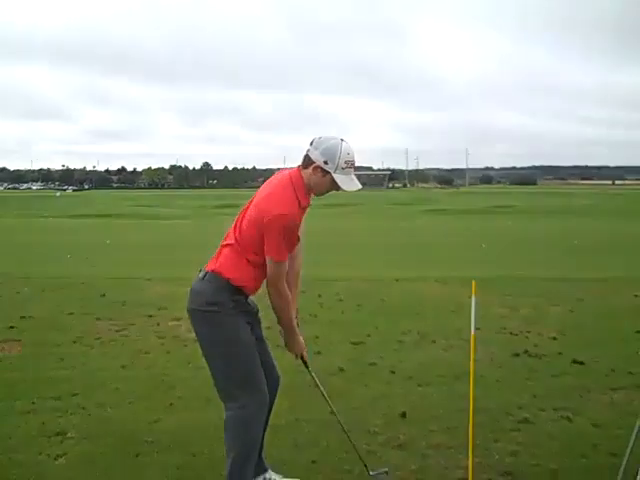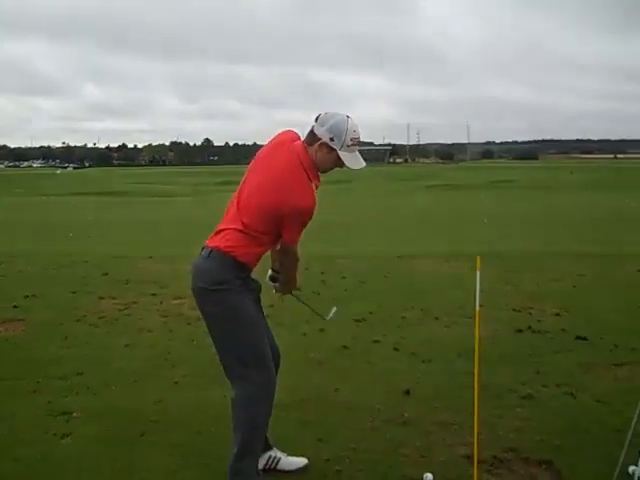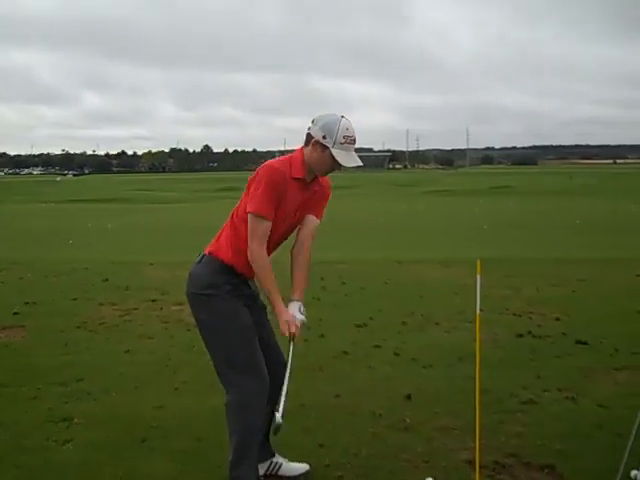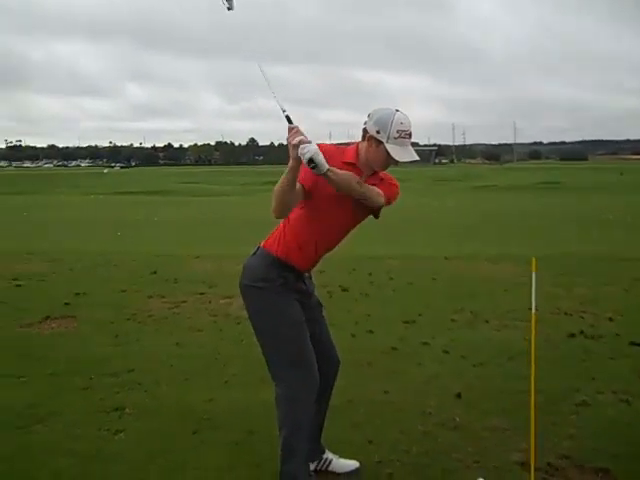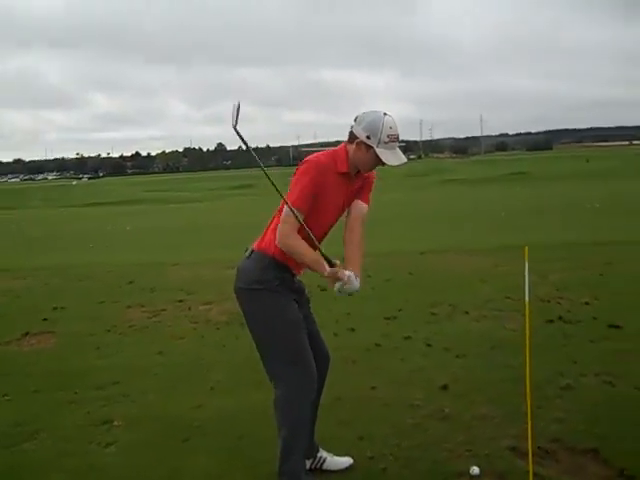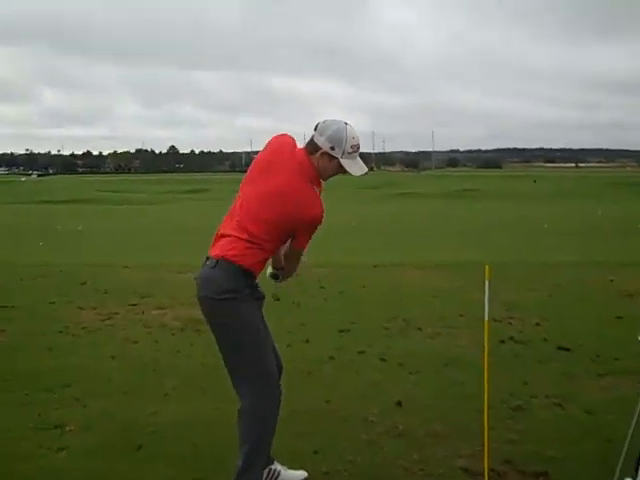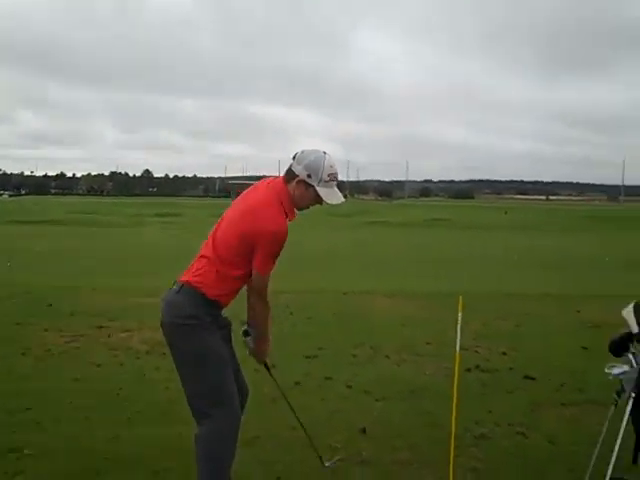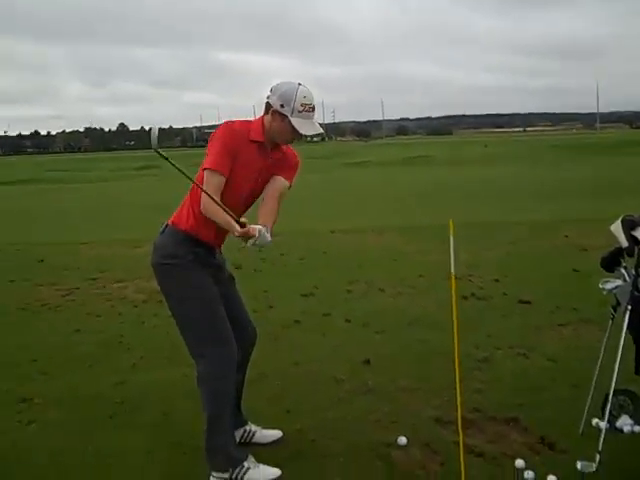
dt=0.4s
person 1, frame 1
left shoulder: (298, 185)
right shoulder: (283, 210)
left elbow: (293, 251)
right elbow: (275, 283)
left wrist: (294, 318)
right wrist: (291, 335)
left hip: (236, 297)
right hip: (216, 300)
left knee: (267, 383)
right knee: (249, 397)
person 1, frame 2
left shoulder: (286, 141)
right shoulder: (301, 198)
right elbow: (288, 254)
left wrist: (276, 255)
right wrist: (288, 283)
left hip: (226, 269)
right hip: (222, 277)
left knee: (267, 361)
right knee: (256, 376)
person 1, frame 3
left shoulder: (321, 189)
right shoulder: (273, 174)
left elbow: (303, 246)
right elbow: (255, 249)
left wrist: (297, 303)
right wrist: (279, 308)
left hip: (241, 281)
right hip: (214, 281)
left knee: (273, 368)
right knee: (249, 381)
person 1, frame 4
left shoulder: (387, 188)
right shoulder: (325, 154)
left elbow: (357, 190)
right elbow: (280, 211)
left wrist: (322, 167)
right wrist: (295, 162)
left hip: (299, 277)
right hip: (268, 275)
left knee: (326, 365)
right knee: (299, 377)
person 1, frame 5
left shoulder: (365, 180)
right shoulder: (315, 167)
left elbow: (354, 229)
right elbow: (284, 238)
left wrist: (351, 272)
right wrist: (326, 270)
left hip: (286, 276)
right hip: (263, 276)
left knee: (317, 362)
right knee: (297, 376)
person 1, frame 6
left shoulder: (281, 144)
right shoulder: (310, 207)
right elbow: (290, 258)
right wrist: (282, 269)
left hip: (223, 276)
right hip: (229, 286)
left knee: (268, 370)
right knee: (262, 387)
person 1, frame 7
left shoulder: (269, 185)
right shoulder: (274, 226)
right elbow: (258, 293)
left wrist: (254, 324)
right wrist: (262, 340)
left hip: (197, 306)
right hip: (191, 312)
left knee: (235, 397)
right knee: (221, 414)
person 1, frame 8
left shoulder: (287, 160)
right shoulder: (231, 133)
left elbow: (271, 201)
right elbow: (206, 202)
left wrist: (261, 231)
right wrist: (235, 227)
left hip: (208, 251)
right hip: (180, 251)
left knee: (242, 337)
right knee: (217, 352)
left ankle: (233, 426)
